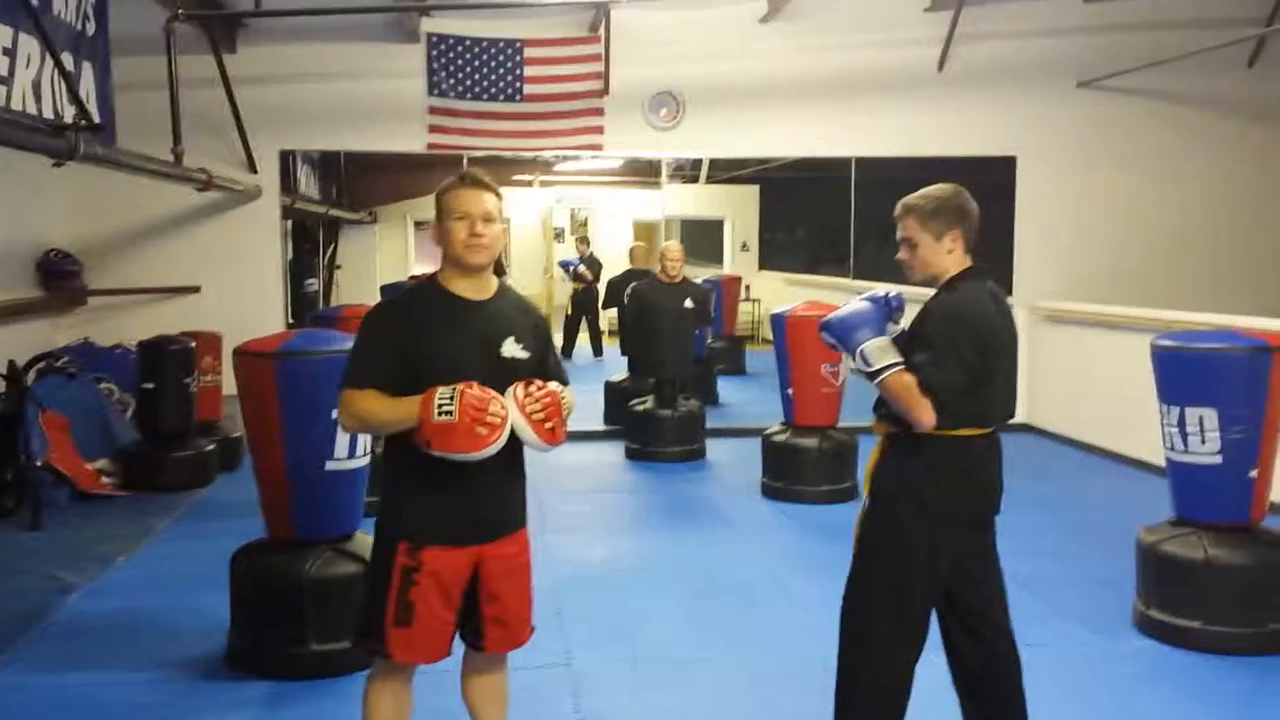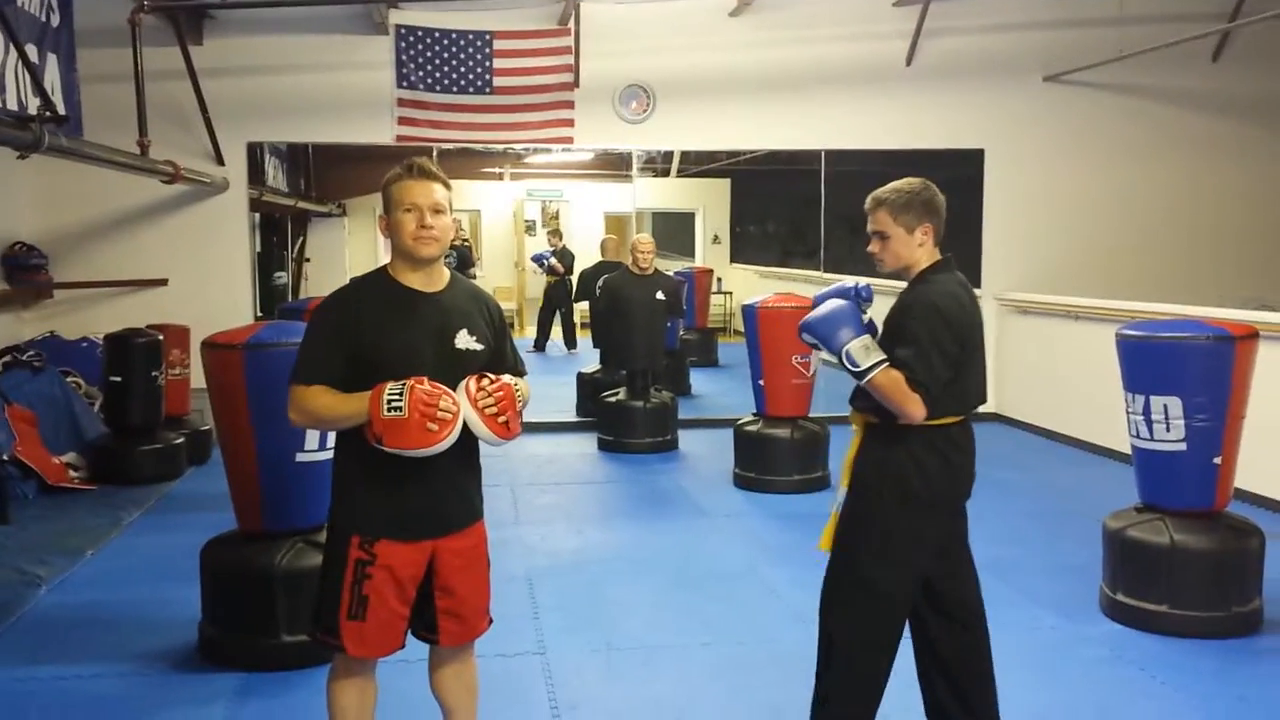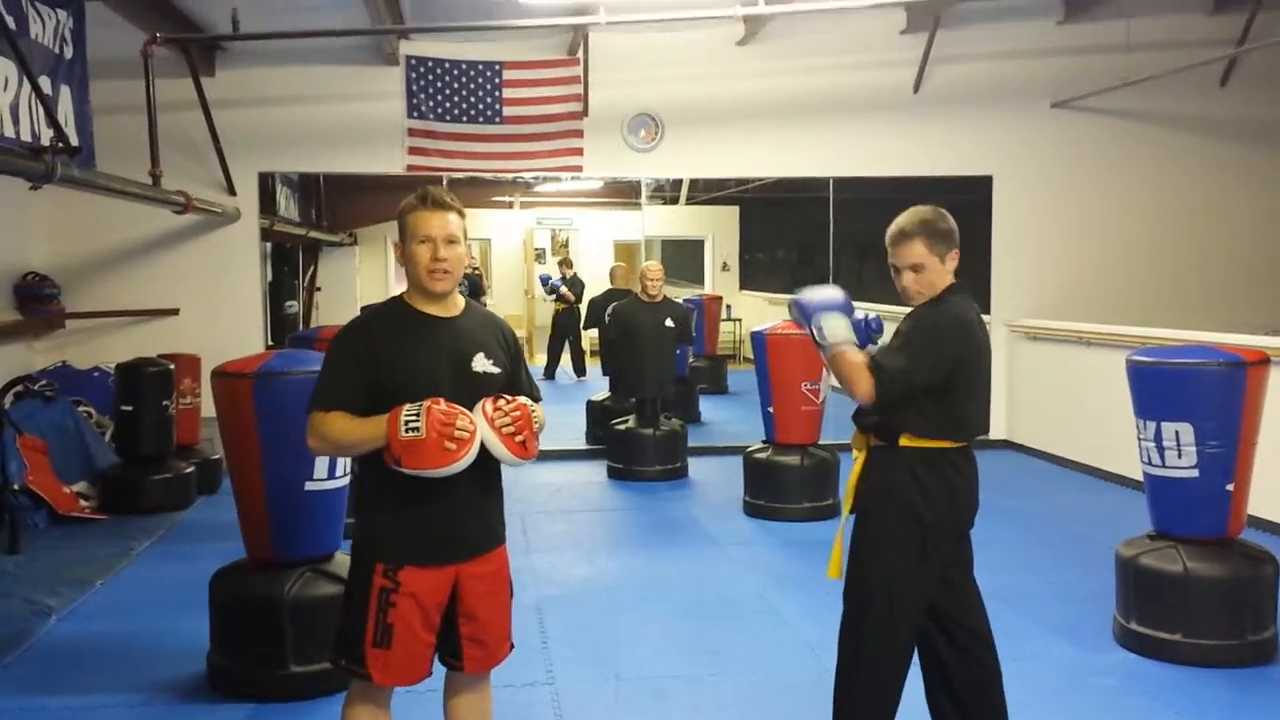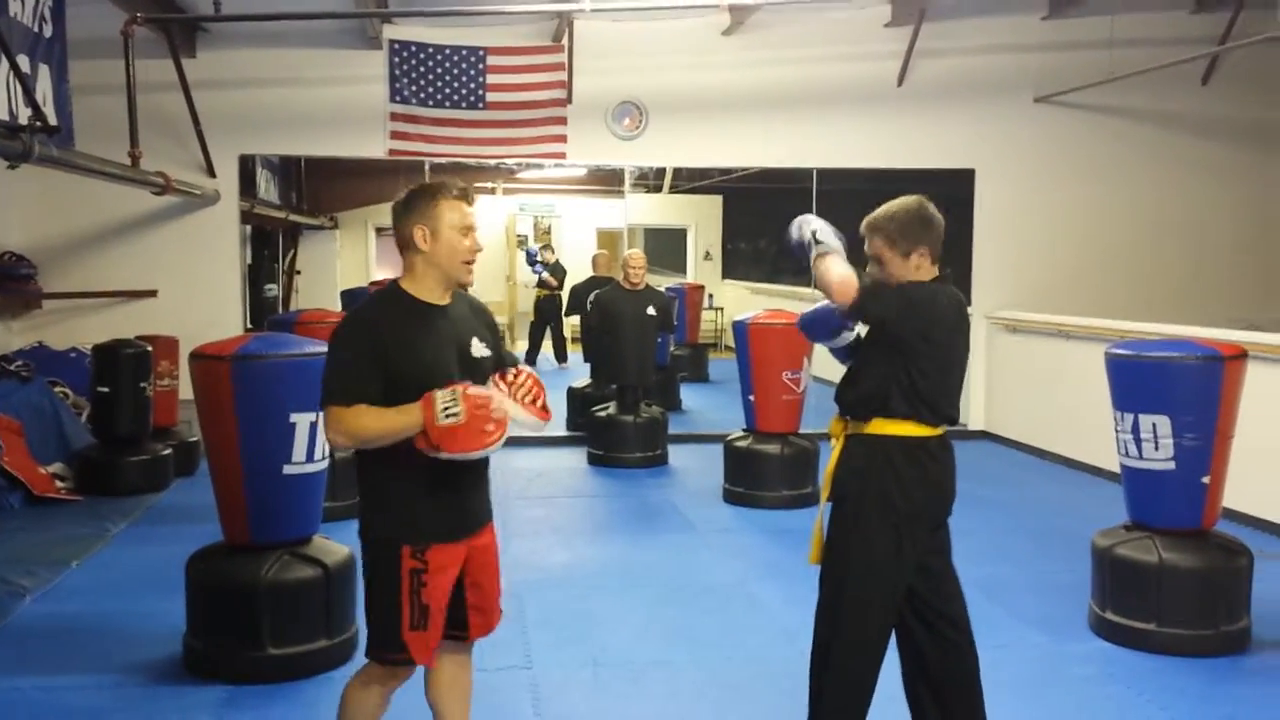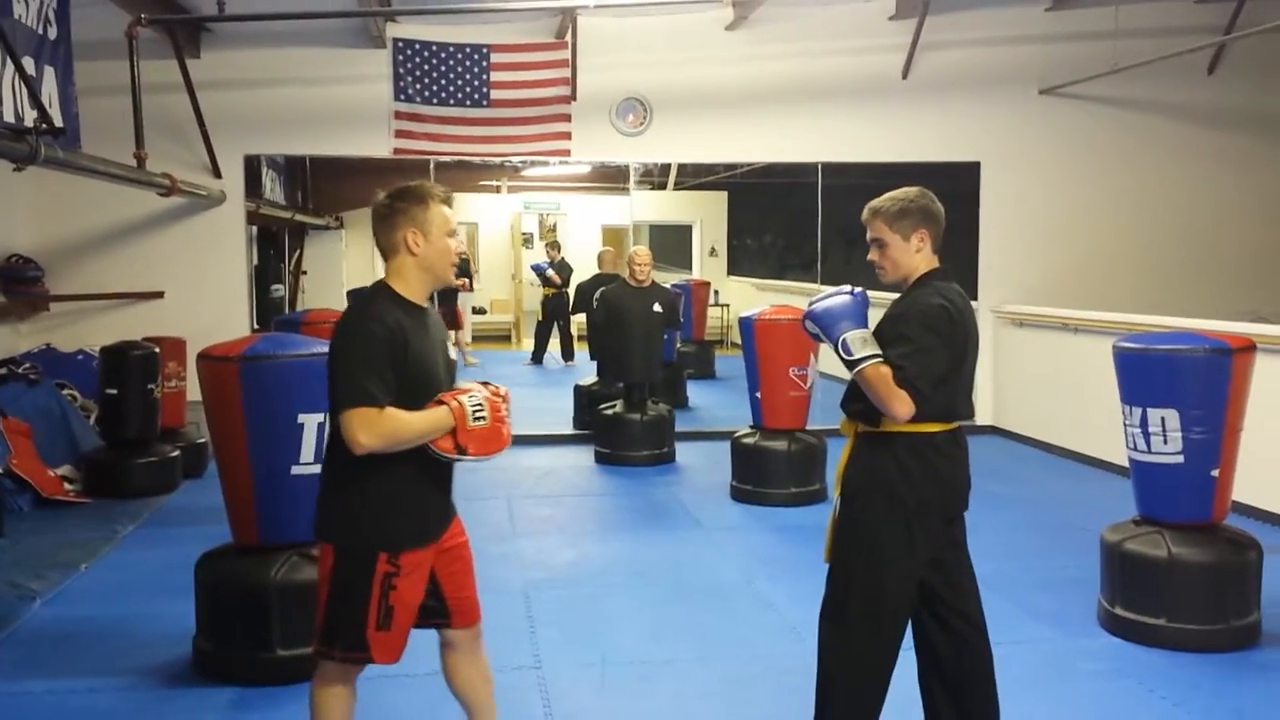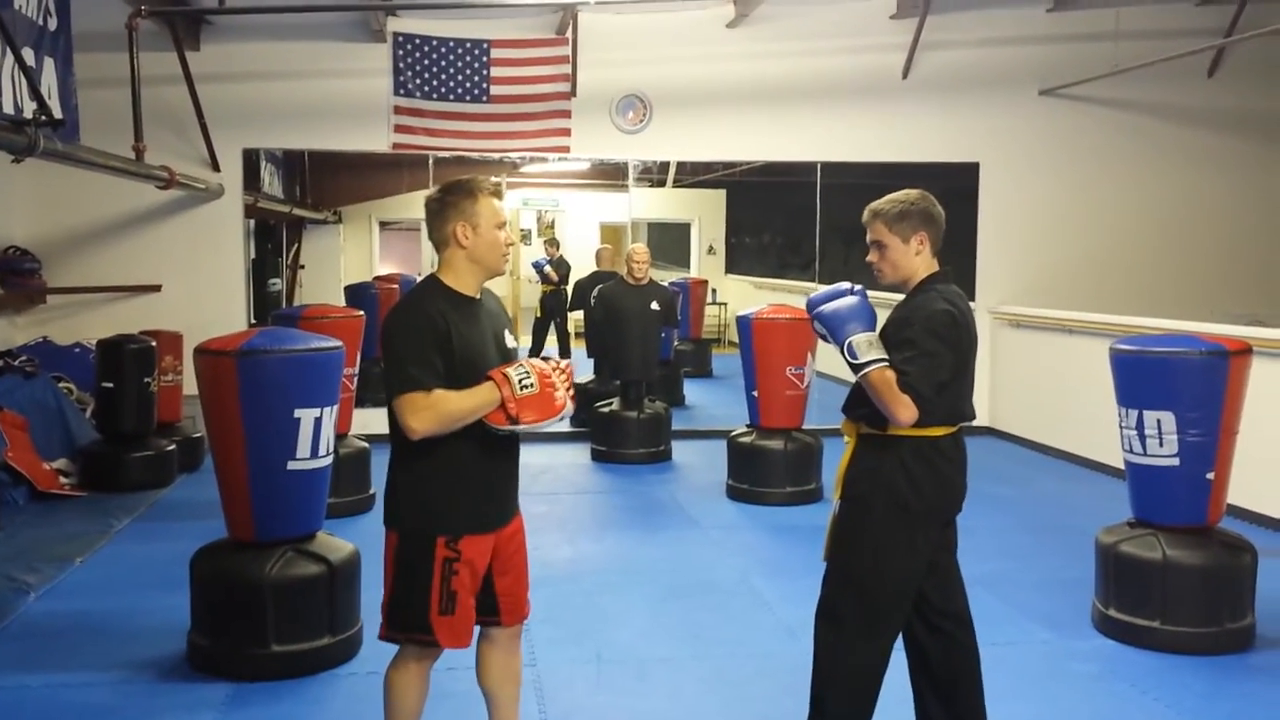
dt=0.7s
person 1, frame 1
left shoulder: (524, 315)
right shoulder: (399, 312)
left elbow: (556, 394)
right elbow: (353, 410)
left wrist: (553, 407)
right wrist: (426, 407)
left hip: (501, 520)
right hip: (421, 524)
left knee: (492, 649)
right knee: (397, 658)
person 1, frame 2
left shoulder: (479, 305)
right shoulder: (348, 307)
left elbow: (514, 385)
right elbow: (302, 405)
left wrist: (511, 398)
right wrist: (376, 403)
left hip: (459, 512)
right hip: (374, 518)
left knee: (456, 640)
right knee: (357, 650)
person 1, frame 3
left shoulder: (495, 332)
right shoulder: (366, 334)
left elbow: (531, 411)
right elbow: (321, 433)
left wrist: (527, 421)
right wrist: (395, 424)
left hip: (481, 540)
right hip: (397, 547)
left knee: (473, 667)
person 1, frame 4
left shoulder: (474, 314)
right shoulder: (369, 323)
left elbow: (510, 383)
right elbow: (342, 427)
left wrist: (522, 394)
right wrist: (428, 412)
left hip: (470, 516)
right hip: (405, 527)
left knee: (457, 641)
right knee: (397, 659)
person 1, frame 5
left shoulder: (426, 314)
right shoulder: (369, 323)
right elbow: (365, 431)
left wrist: (477, 405)
right wrist: (457, 414)
left hip: (434, 516)
right hip: (372, 528)
left knee: (463, 631)
right knee: (345, 659)
person 1, frame 6
left shoulder: (491, 306)
right shoulder: (418, 315)
right elbow: (419, 417)
left wrist: (544, 387)
right wrist: (504, 386)
left hip: (498, 509)
right hip: (436, 519)
left knee: (505, 628)
right knee: (421, 645)
person 2, frame 1
left shoulder: (955, 311)
right shoulder: (984, 300)
left elbow: (923, 410)
left wrist: (871, 346)
right wrist: (890, 335)
left hip: (929, 480)
right hip: (966, 473)
left knee: (879, 619)
right knee: (978, 615)
person 2, frame 2
left shoulder: (930, 303)
right shoulder: (947, 290)
left elbow: (911, 404)
left wrist: (852, 345)
right wrist: (860, 326)
left hip: (907, 469)
right hip: (935, 463)
left knee: (859, 604)
right knee: (945, 601)
person 2, frame 3
left shoulder: (941, 324)
right shoulder: (949, 318)
left elbow: (865, 387)
right elbow: (901, 386)
left wrist: (829, 323)
right wrist: (860, 345)
left hip: (912, 487)
right hip: (934, 480)
left knee: (875, 627)
right knee: (952, 619)
person 2, frame 4
left shoulder: (928, 307)
right shoulder: (933, 305)
left elbow: (843, 288)
right elbow: (884, 363)
left wrist: (819, 238)
right wrist: (842, 337)
left hip: (889, 472)
right hip: (914, 467)
left knee: (852, 613)
right knee: (929, 605)
person 2, frame 5
left shoulder: (925, 310)
right shoulder: (946, 300)
left elbow: (898, 402)
left wrist: (851, 336)
right wrist: (848, 329)
left hip: (899, 474)
right hip: (932, 469)
left knee: (858, 617)
right knee: (948, 610)
person 2, frame 6
left shoulder: (932, 313)
right shoulder: (939, 302)
left elbow: (902, 407)
right elbow: (905, 385)
left wrist: (857, 339)
right wrist: (853, 328)
left hip: (899, 478)
right hip: (925, 474)
left knee: (854, 616)
right knee: (936, 609)
